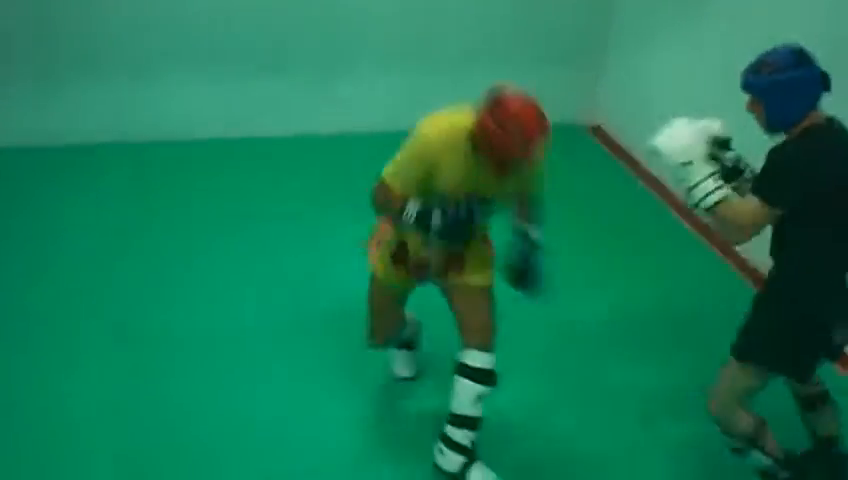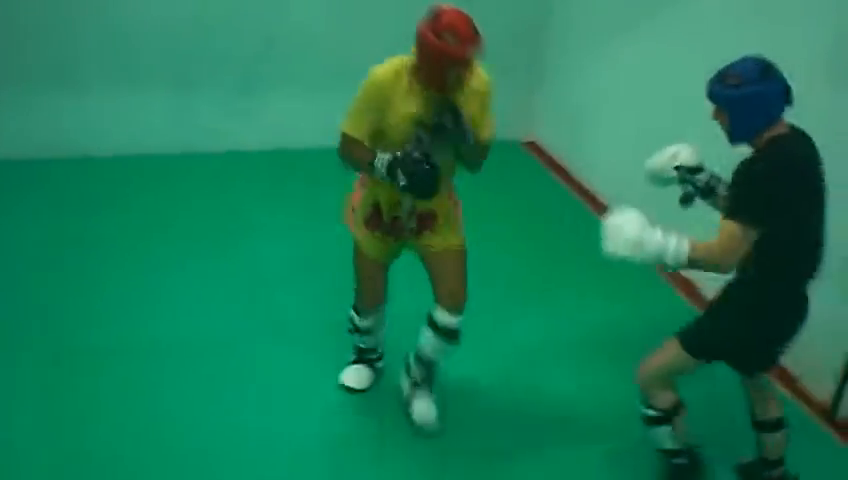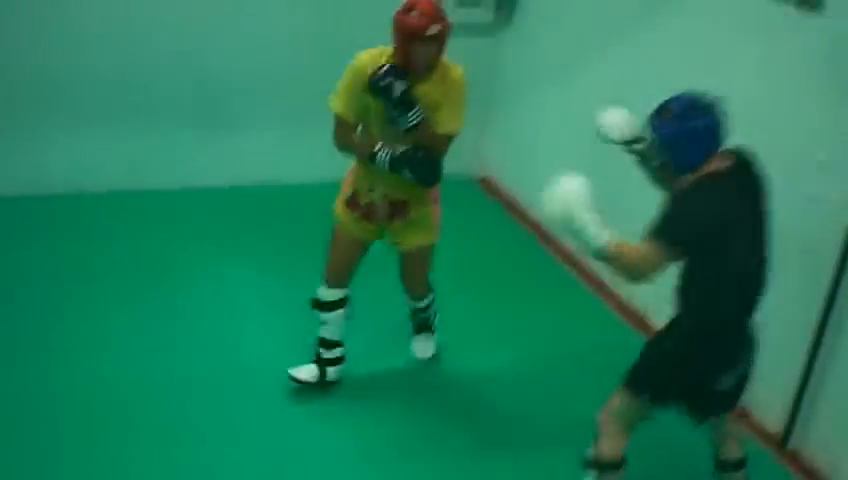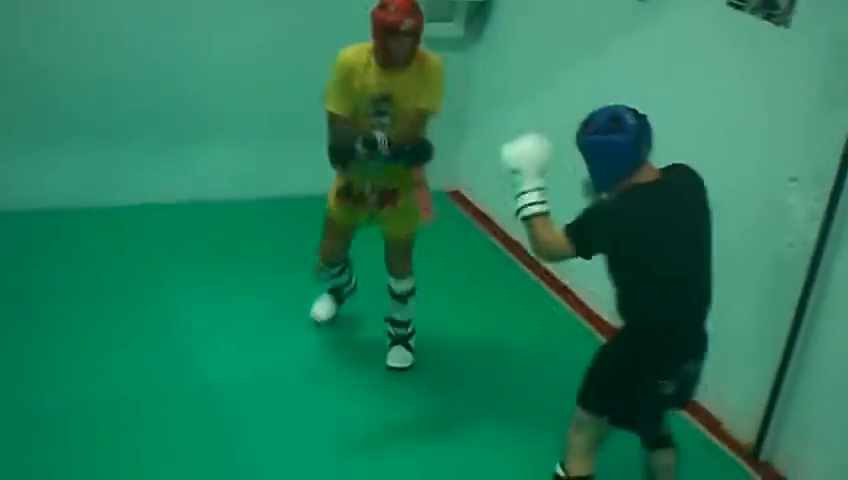
dt=0.2s
person 1, frame 1
left shoulder: (794, 156)
left elbow: (738, 227)
left wrist: (694, 166)
right wrist: (728, 162)
left hip: (800, 297)
left knee: (723, 404)
right knee: (797, 372)
person 1, frame 2
left shoulder: (764, 169)
right shoulder: (795, 145)
left elbow: (726, 255)
left wrist: (653, 244)
right wrist: (701, 181)
left hip: (759, 300)
right hip: (784, 296)
left knee: (652, 376)
right knee: (754, 376)
person 1, frame 3
left shoulder: (695, 204)
right shoulder: (741, 168)
left elbow: (638, 266)
right elbow: (682, 186)
left wrist: (582, 220)
right wrist: (637, 146)
left hip: (698, 337)
right hip: (734, 334)
left knee: (612, 423)
right knee: (719, 420)
person 1, frame 4
left shoulder: (614, 213)
right shoulder: (686, 180)
left elbow: (549, 248)
left wrist: (528, 181)
left hip: (645, 348)
right hip: (690, 343)
left knee: (582, 439)
right knee: (652, 419)
person 2, frame 1
left shoulder: (524, 148)
right shoulder: (436, 137)
left elbow: (525, 196)
right elbow: (383, 199)
left wrist: (528, 242)
right wrist: (426, 218)
left hip: (464, 242)
right hip: (410, 235)
left knee: (480, 341)
right knee: (382, 334)
right ankle: (403, 332)
person 2, frame 2
left shoulder: (477, 86)
right shoulder: (384, 80)
left elbow: (478, 158)
right elbow: (348, 150)
left wrist: (460, 141)
right wrist: (392, 166)
left hip: (434, 204)
right hip: (381, 199)
left knee: (453, 303)
right knee: (368, 300)
left ankle: (421, 375)
right ankle: (366, 356)
person 2, frame 3
left shoulder: (453, 78)
right shoulder: (367, 66)
left elbow: (438, 150)
right elbow: (342, 134)
left wrist: (406, 109)
right wrist: (388, 158)
left hip: (414, 194)
right hip: (366, 187)
left knee: (416, 286)
right knee: (336, 276)
left ankle: (424, 323)
right ankle: (328, 359)
person 2, frame 4
left shoulder: (429, 67)
right shoulder: (350, 61)
left elbow: (412, 129)
right elbow: (336, 128)
left wrist: (369, 145)
left hip: (401, 180)
right hip: (355, 176)
left knee: (399, 267)
right knee: (330, 254)
left ankle: (401, 333)
right ankle: (339, 289)
